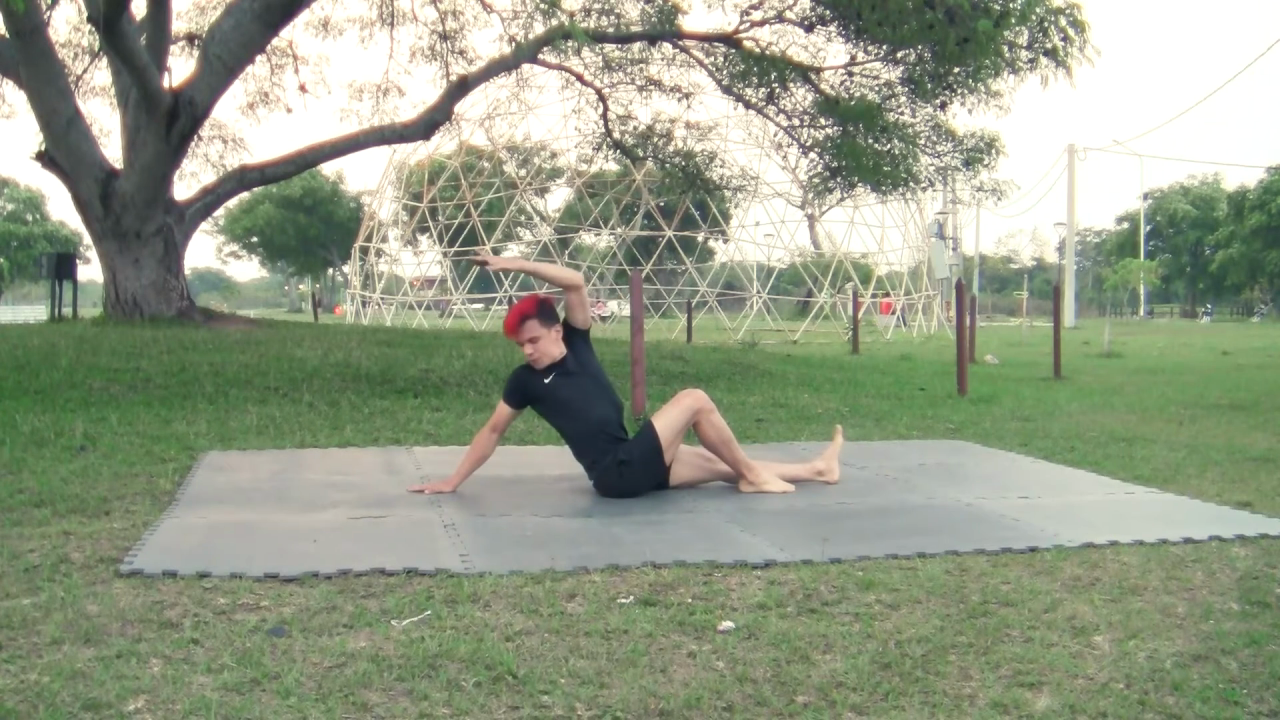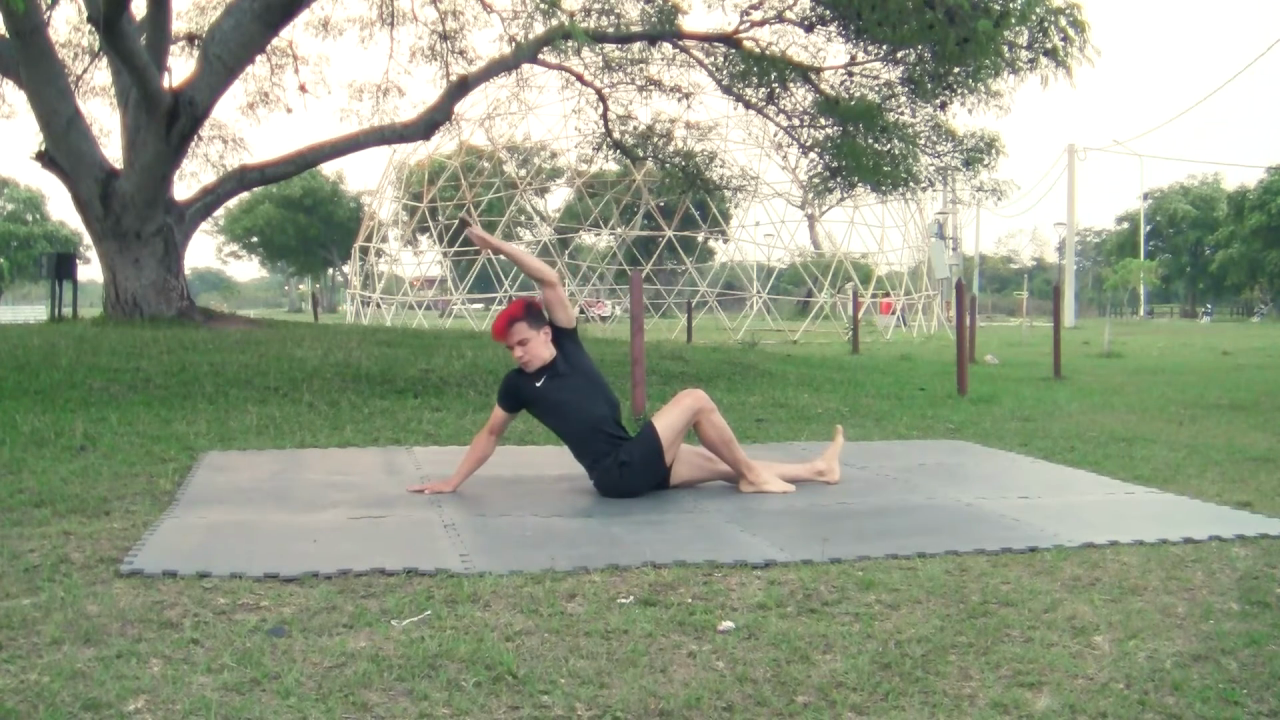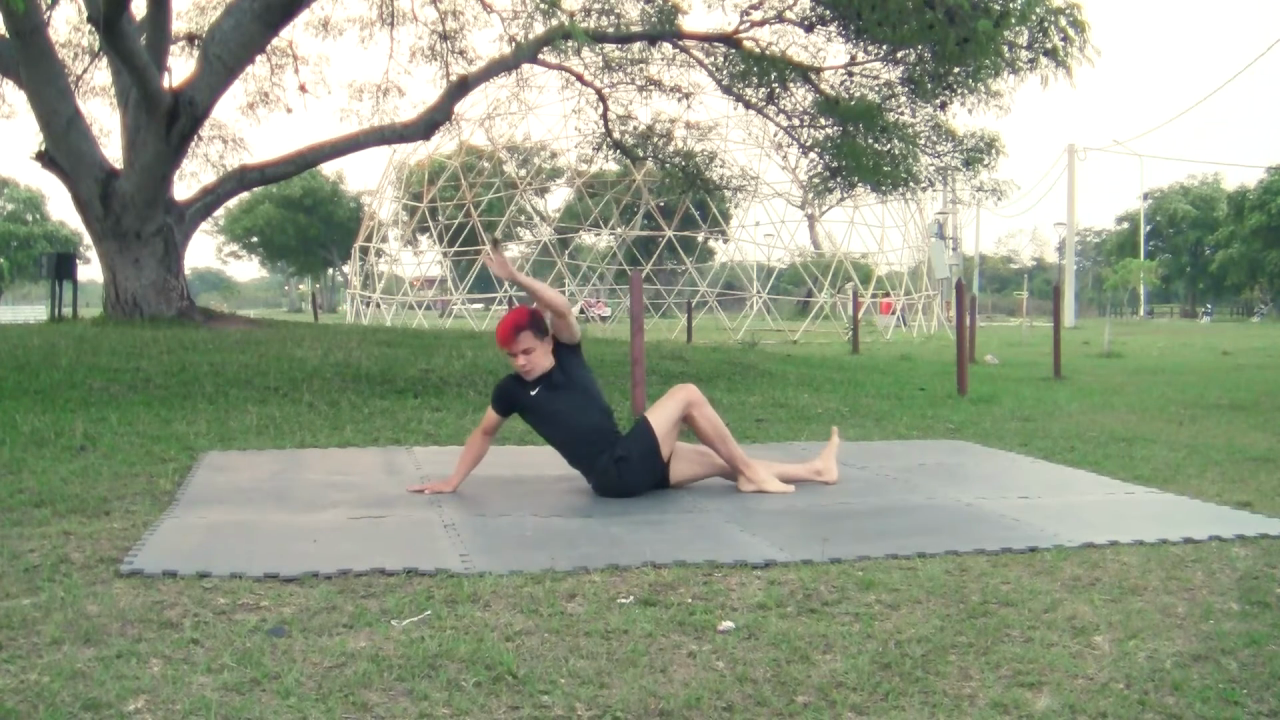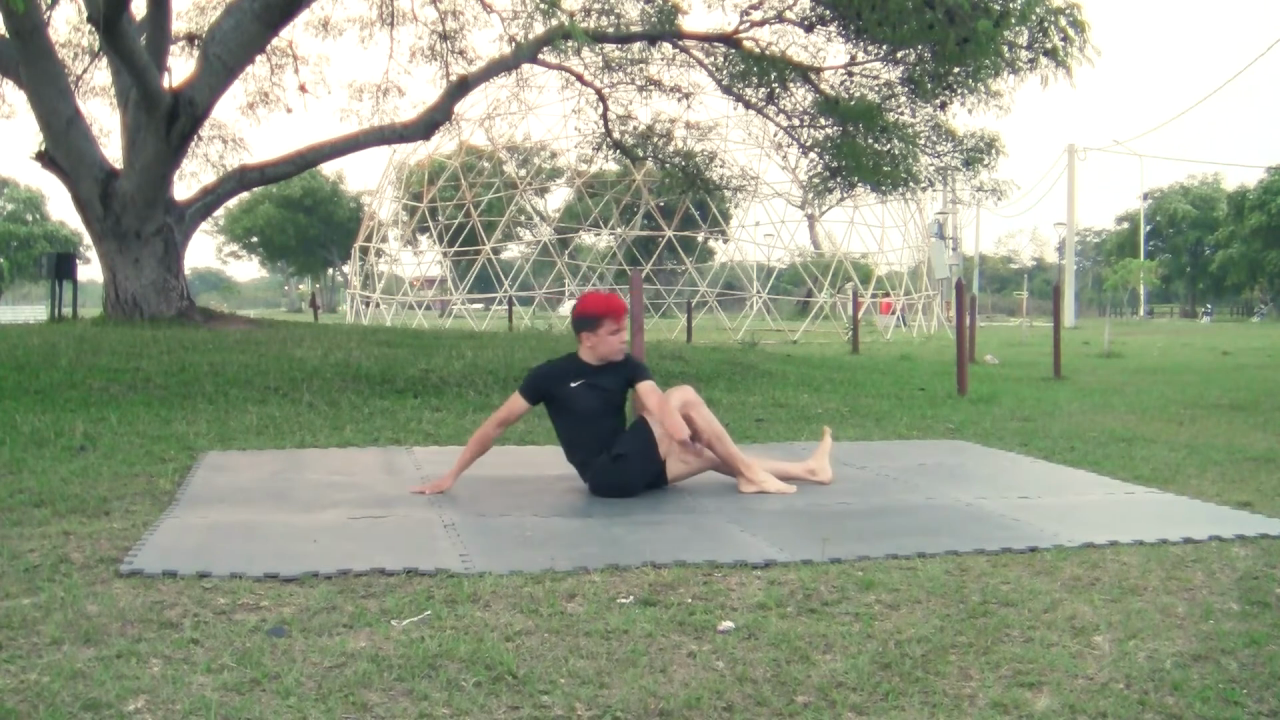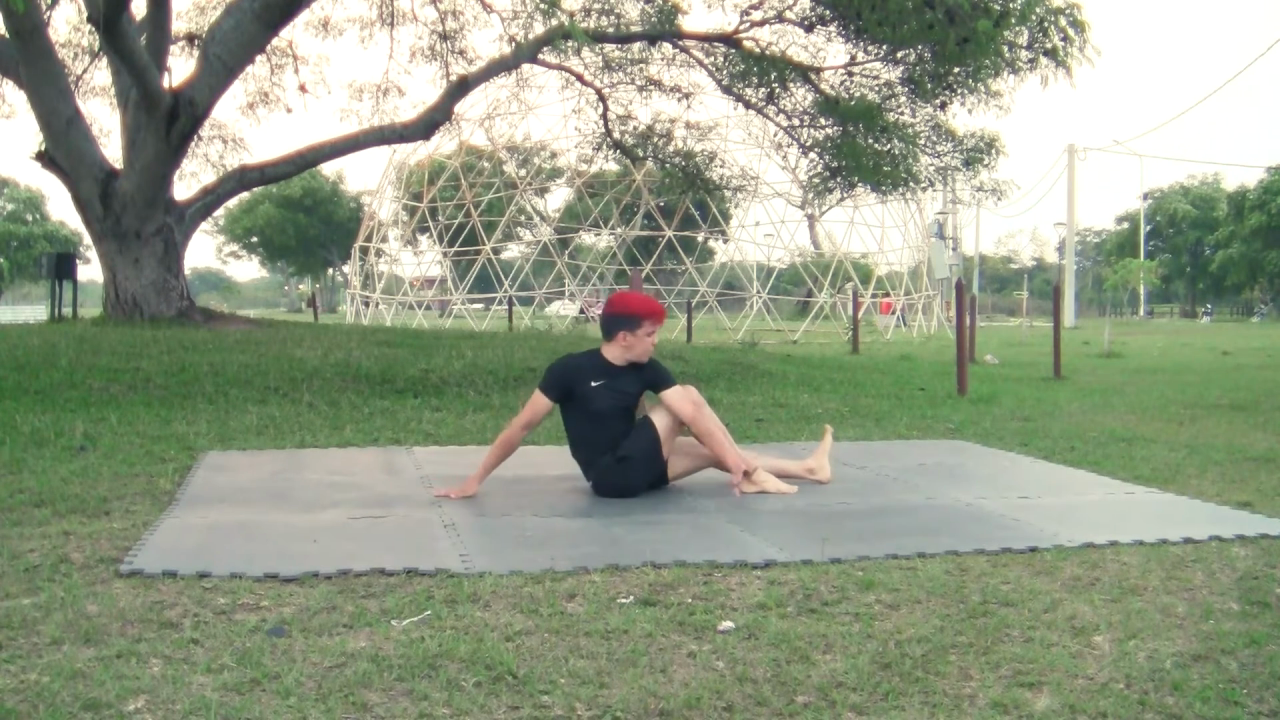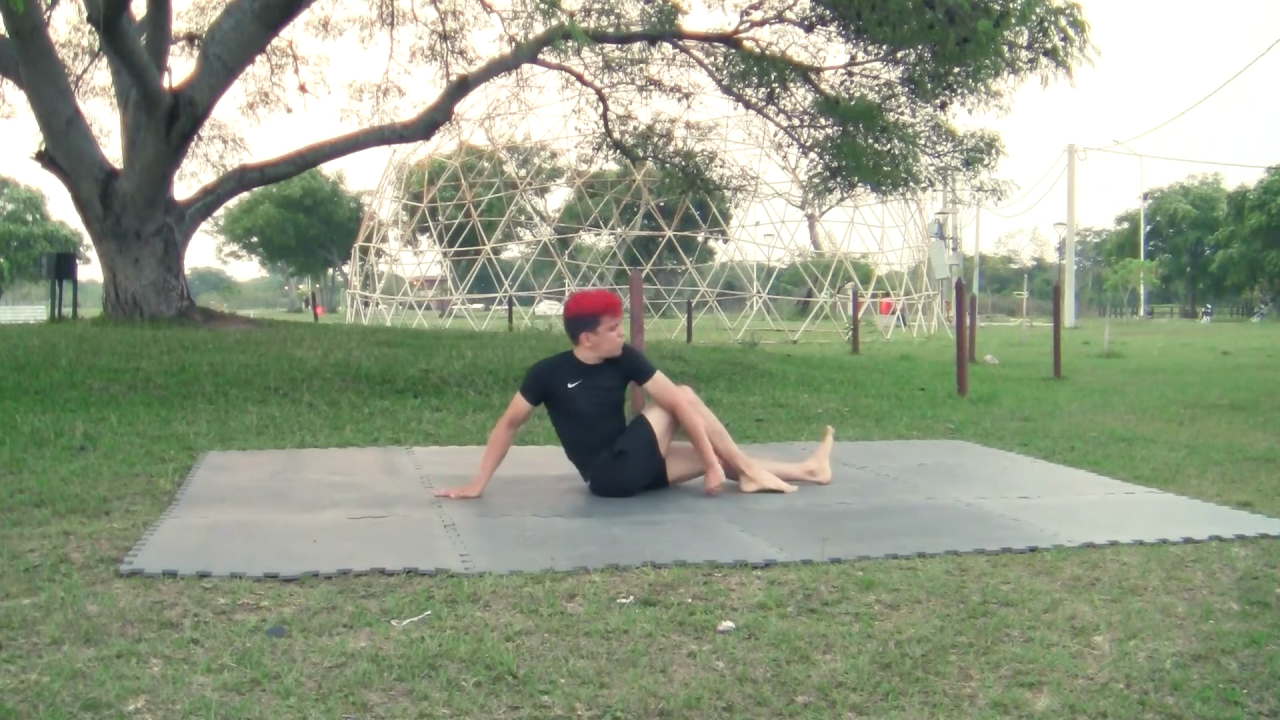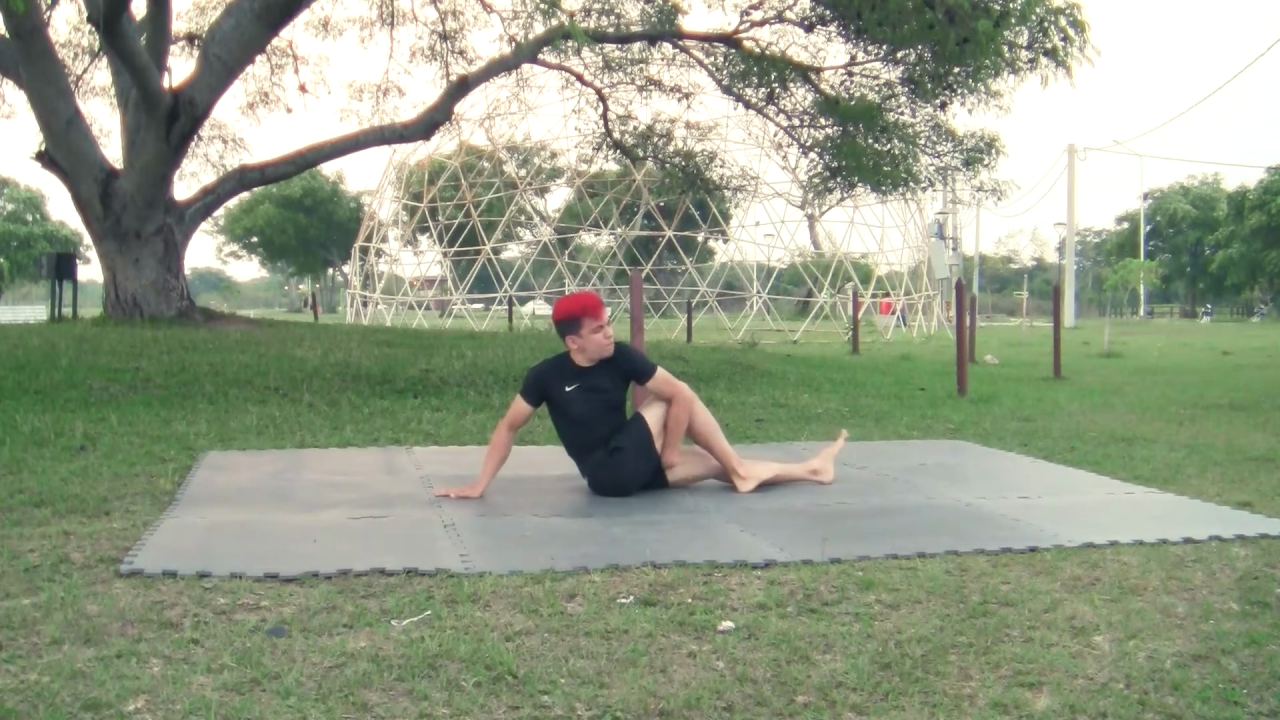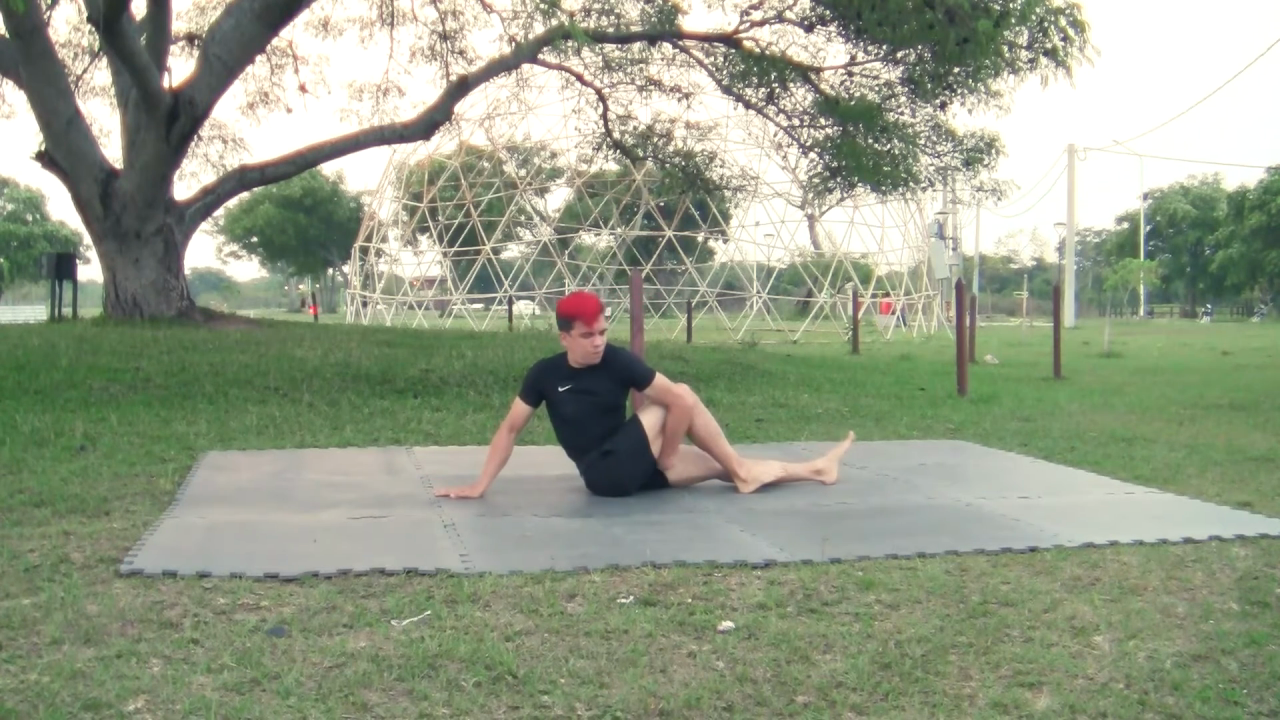
dt=0.4s
person 1, frame 1
left shoulder: (576, 342)
right shoulder: (524, 380)
left elbow: (576, 282)
right elbow: (492, 432)
left wrist: (514, 264)
right wrist: (453, 481)
left hip: (634, 464)
right hip: (617, 474)
left knee: (718, 464)
right knee: (695, 400)
left ankle: (816, 469)
right ankle: (752, 475)
person 1, frame 2
left shoulder: (566, 343)
right shoulder: (518, 383)
left elbow: (550, 281)
right elbow: (490, 434)
left wrist: (494, 244)
right wrist: (453, 482)
left hip: (634, 463)
right hip: (618, 474)
left knee: (719, 464)
right knee: (695, 400)
left ankle: (816, 469)
right ankle: (752, 475)
person 1, frame 3
left shoulder: (566, 354)
right shoulder: (512, 389)
left elbow: (561, 308)
right elbow: (483, 434)
left wrist: (514, 277)
right wrist: (453, 481)
left hip: (629, 462)
right hip: (613, 475)
left knee: (717, 459)
right knee: (686, 393)
left ankle: (813, 469)
right ankle: (750, 473)
person 1, frame 4
left shoulder: (627, 366)
right shoulder: (549, 376)
left elbow: (655, 402)
right elbow: (497, 423)
left wrist: (682, 434)
right wrist: (452, 475)
left hip: (629, 467)
right hip: (608, 476)
left knee: (713, 454)
right knee: (686, 395)
left ankle: (805, 469)
right ankle: (748, 471)
person 1, frame 5
left shoulder: (648, 370)
right shoulder: (569, 369)
left elbow: (692, 416)
right elbow: (522, 425)
left wrist: (735, 461)
right wrist: (476, 479)
left hip: (634, 467)
right hip: (611, 477)
right knee: (689, 396)
left ankle: (805, 469)
right ankle: (752, 474)
person 1, frame 6
left shoulder: (626, 359)
right shoulder: (548, 373)
left elbow: (677, 404)
right elbow: (508, 424)
left wrist: (713, 462)
right wrist: (478, 484)
left hip: (630, 466)
right hip: (608, 476)
right knee: (684, 396)
left ankle: (805, 470)
right ankle: (747, 471)
person 1, frame 7
left shoulder: (622, 356)
right shoulder: (546, 375)
left elbow: (680, 394)
right elbow: (509, 427)
left wrist: (671, 451)
right wrist: (479, 485)
left hip: (631, 466)
right hip: (607, 475)
left knee: (714, 464)
right knee: (674, 397)
left ankle: (809, 470)
right ankle: (738, 468)
person 1, frame 8
left shoulder: (617, 360)
right shoulder: (544, 374)
left elbow: (679, 405)
right elbow: (510, 429)
left wrist: (666, 457)
right wrist: (479, 486)
left hip: (630, 466)
right hip: (604, 475)
left knee: (718, 463)
left ankle: (813, 470)
right ankle: (741, 471)
